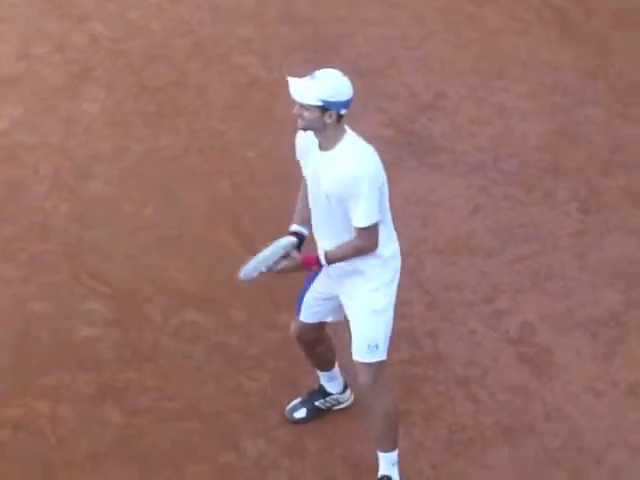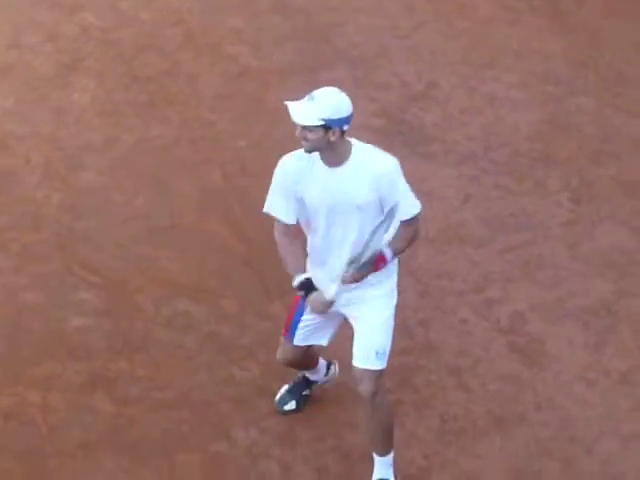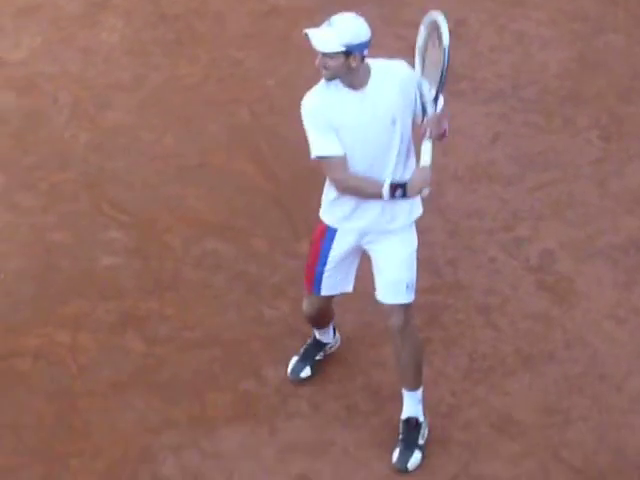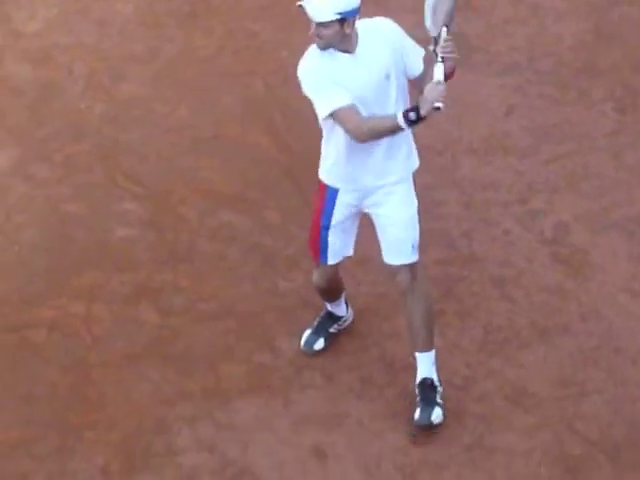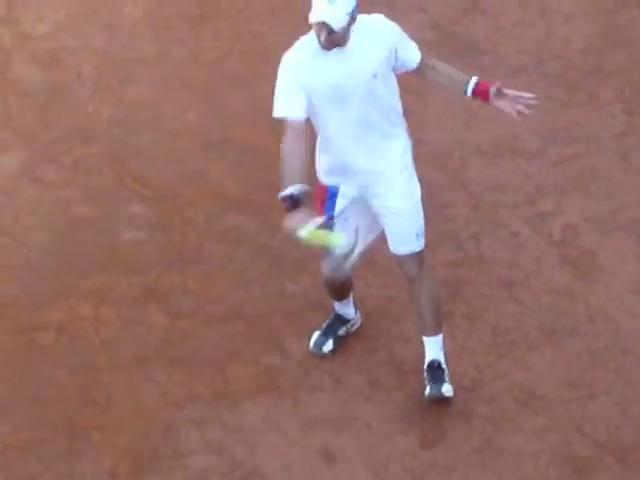
dt=0.2s
person 1, frame 1
left shoulder: (360, 164)
right shoulder: (306, 140)
left elbow: (368, 241)
left wrist: (311, 260)
right wrist: (295, 237)
left hip: (369, 275)
right hip: (328, 265)
left knee: (368, 379)
right knee: (306, 331)
right ankle: (333, 390)
person 1, frame 2
left shoulder: (382, 167)
right shoulder: (291, 169)
left elbow: (411, 226)
right elbow: (284, 229)
left wrist: (377, 261)
right wrist: (305, 285)
left hip: (372, 286)
right hip: (321, 282)
left knee: (369, 388)
right knee: (290, 354)
right ankle: (317, 371)
person 1, frame 3
left shoulder: (401, 75)
right shoulder: (316, 104)
left elbow: (427, 116)
right elbow: (339, 179)
left wrist: (437, 124)
right wrist: (401, 188)
left hip: (394, 222)
right hip: (341, 219)
left knee: (400, 322)
right knee: (313, 306)
left ankle: (413, 418)
right ankle: (324, 338)
person 1, frame 4
right shoulder: (311, 67)
left elbow: (420, 77)
right elbow: (357, 128)
left wrist: (439, 79)
right wrist: (417, 113)
left hip: (392, 179)
right hip: (340, 182)
left knee: (408, 279)
right knee: (324, 276)
left ankle: (428, 380)
right ankle: (338, 312)
person 1, frame 5
left shoulder: (378, 32)
right shoulder: (297, 63)
left elbow: (426, 66)
right elbow: (294, 135)
left wrist: (485, 90)
right wrist: (295, 200)
left hip: (393, 170)
right hip: (339, 178)
left knee: (414, 268)
right knee: (333, 271)
left ankle: (435, 361)
right ankle: (345, 314)
